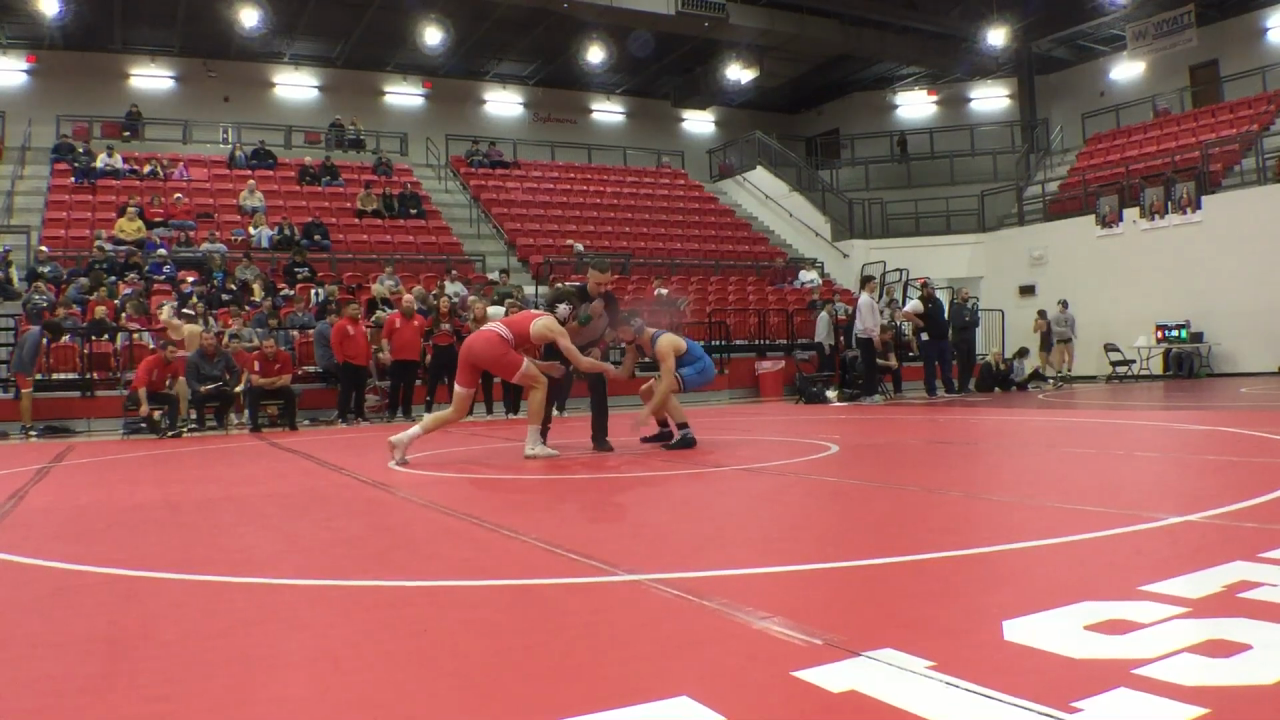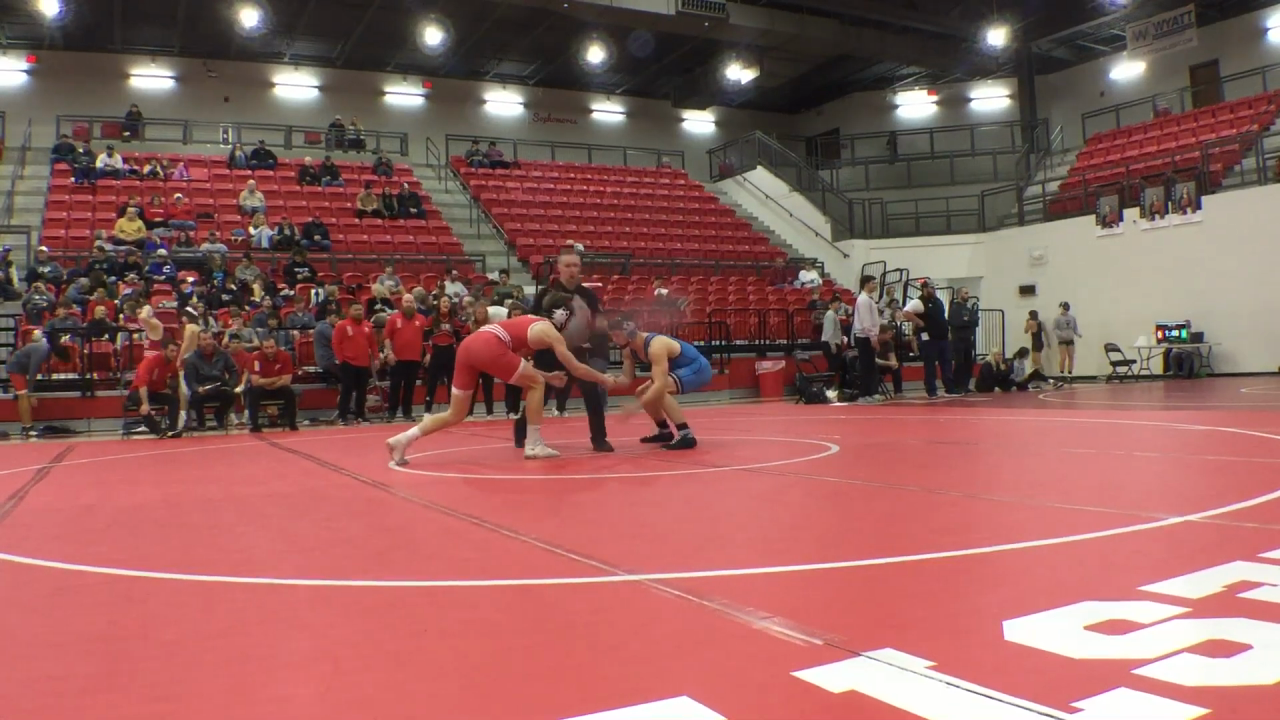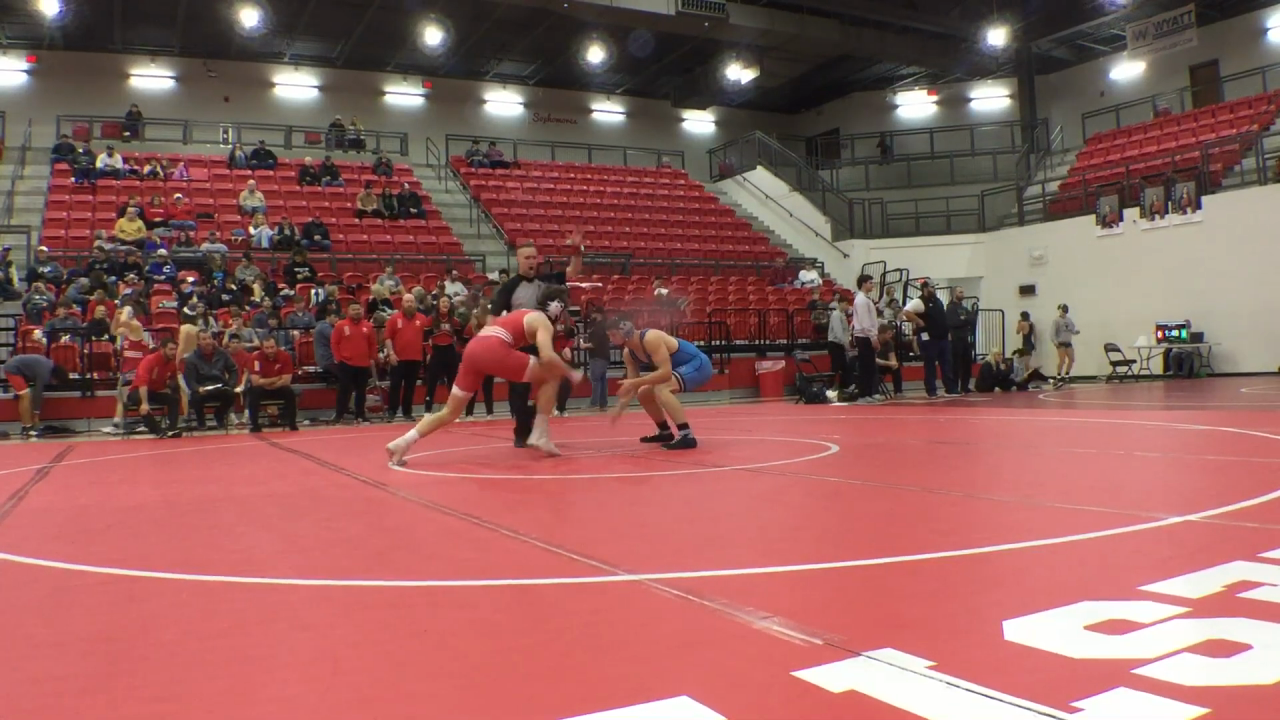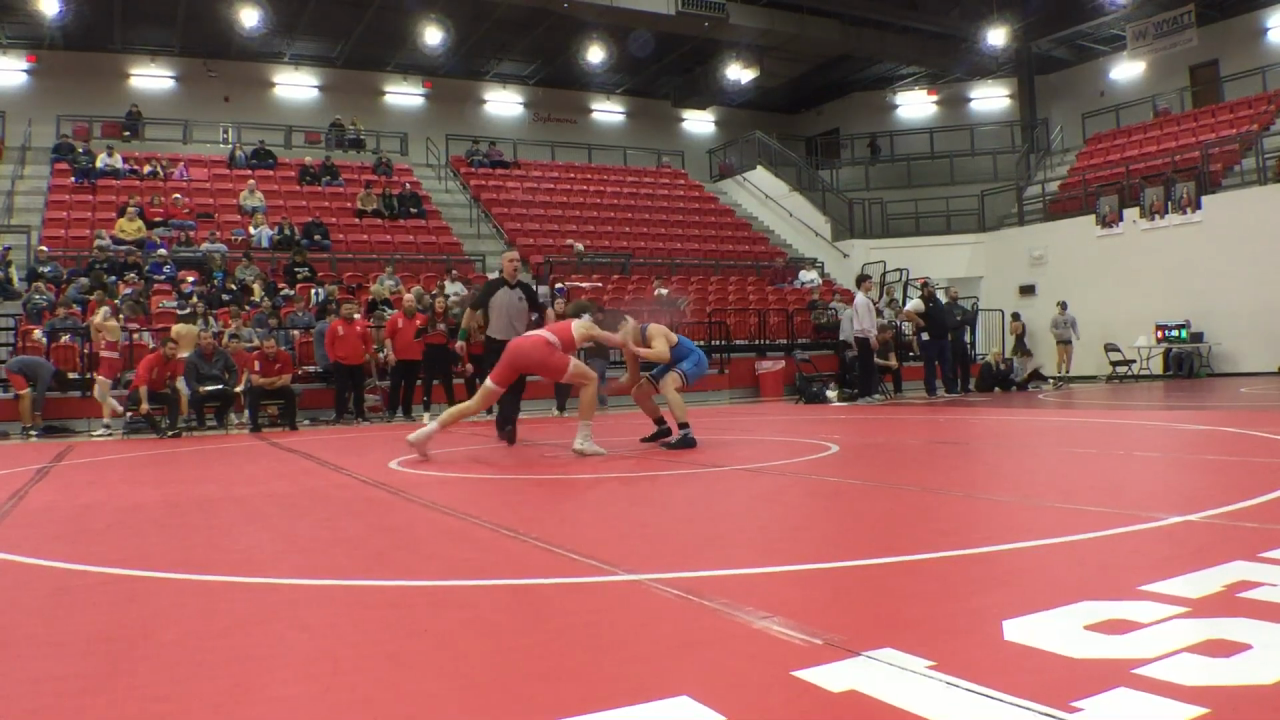
dt=0.3s
person 1, frame 1
left shoulder: (533, 315)
right shoulder: (554, 327)
right elbow: (582, 363)
left wrist: (543, 366)
right wrist: (606, 368)
left hip: (472, 343)
right hip: (490, 345)
left knee: (456, 412)
right knee: (538, 383)
left ankle: (404, 438)
right ankle: (533, 445)
person 1, frame 2
left shoulder: (530, 321)
right shoulder: (551, 332)
left elbow: (518, 359)
right elbow: (577, 368)
left wrist: (548, 376)
right wrist: (604, 379)
left hip: (468, 345)
right hip: (488, 346)
left knee: (455, 415)
right knee: (536, 384)
left ankle: (402, 440)
right ankle: (534, 445)
person 1, frame 3
left shoulder: (523, 314)
right shoulder: (544, 323)
right elbow: (548, 357)
right wrist: (571, 373)
left hip: (474, 348)
right hip: (493, 351)
left knee: (450, 413)
right knee: (552, 376)
left ankle: (401, 444)
right ankle: (540, 436)
person 1, frame 4
left shoulder: (557, 326)
right shoulder: (587, 327)
right elbow: (618, 341)
right wrist: (628, 327)
left hip: (515, 346)
right hip: (537, 351)
left knee: (477, 403)
right knee: (589, 379)
left ankle: (423, 434)
right ankle: (584, 441)
person 2, frame 1
left shoulder: (610, 300)
right shoulder: (571, 295)
left elbow: (613, 327)
left wrist: (599, 347)
right wrist: (588, 316)
left hip: (589, 347)
right hip: (560, 347)
left knee: (598, 387)
right knee: (549, 390)
left ankle: (600, 438)
right ankle: (540, 434)
person 2, frame 2
left shoulder: (586, 295)
right shoulder: (547, 293)
left elbow: (599, 320)
left wrist: (600, 324)
left hip: (578, 352)
right hip: (548, 353)
left knee: (593, 393)
left ankle: (599, 438)
right ankle: (521, 432)
person 2, frame 3
left shoulder: (546, 281)
right shoulder: (509, 287)
left elbow: (573, 273)
right elbow: (493, 316)
left wrist: (576, 249)
right knee: (519, 390)
left ankle: (529, 427)
right ankle: (522, 433)
person 2, frame 4
left shoulder: (527, 290)
right shoulder: (491, 288)
left elbow: (544, 311)
right elbow: (472, 310)
right wrist: (461, 337)
right hip: (495, 344)
left knee: (515, 389)
right knee: (502, 387)
left ankle: (505, 427)
right ankle: (506, 426)
